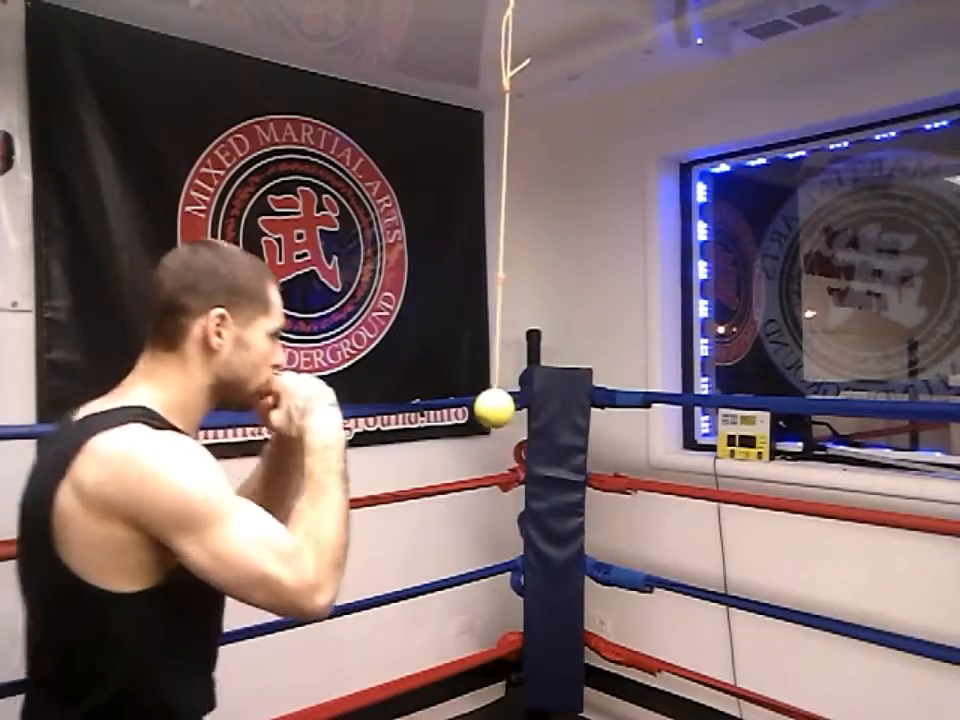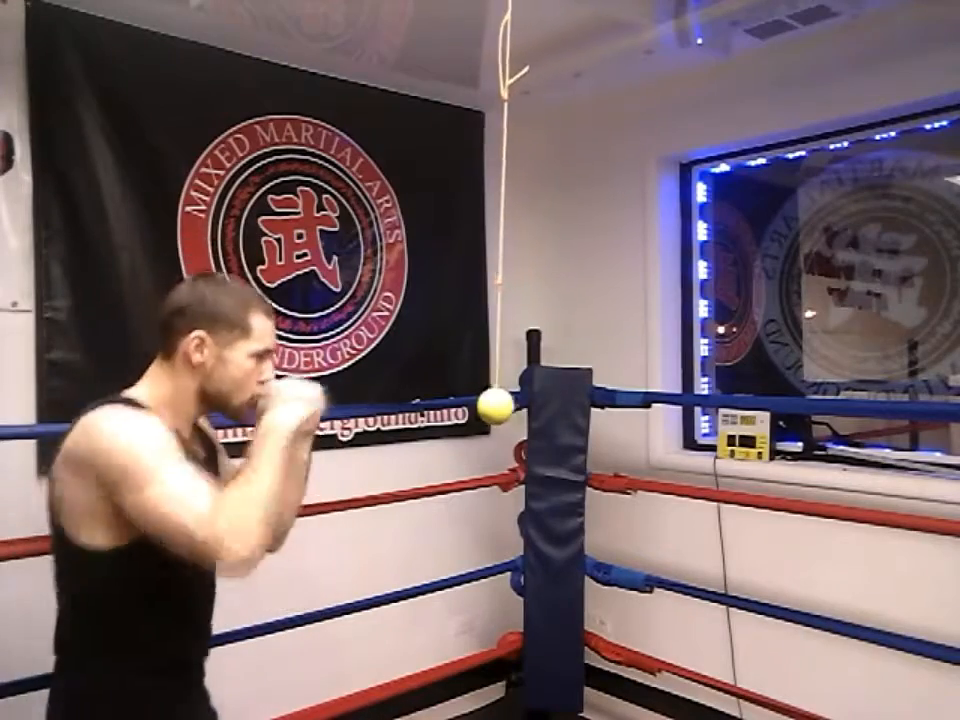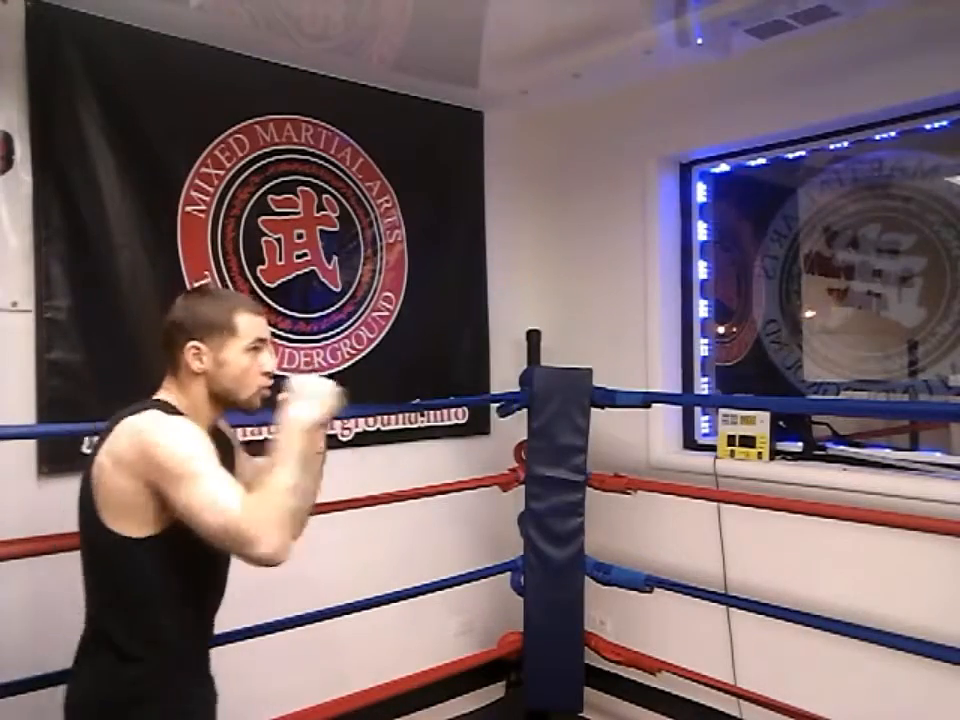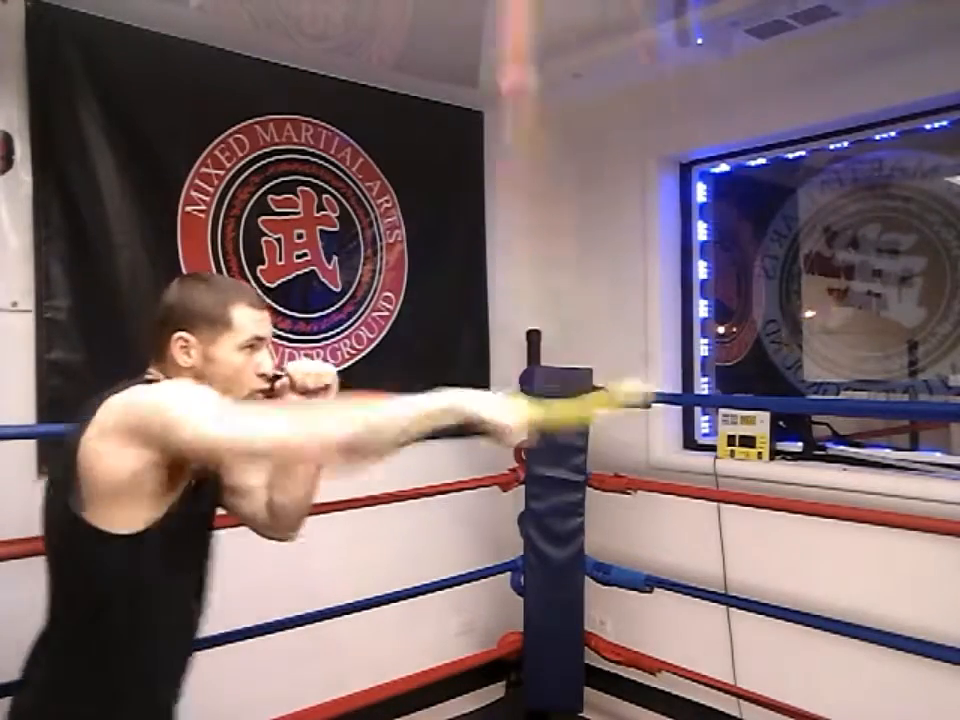
dt=0.4s
person 1, frame 1
left shoulder: (113, 436)
right shoulder: (143, 458)
left elbow: (251, 541)
right elbow: (309, 587)
left wrist: (289, 442)
right wrist: (322, 435)
person 1, frame 2
left shoulder: (192, 436)
right shoulder: (118, 433)
left elbow: (267, 533)
right elbow: (235, 545)
left wrist: (297, 432)
right wrist: (281, 424)
person 1, frame 3
left shoulder: (211, 435)
right shoulder: (159, 435)
left elbow: (284, 519)
right elbow: (264, 541)
left wrist: (310, 428)
right wrist: (294, 425)
person 1, frame 4
left shoulder: (185, 434)
right shoulder: (152, 413)
left elbow: (277, 517)
right elbow: (319, 440)
left wrist: (301, 415)
right wrist: (459, 402)
